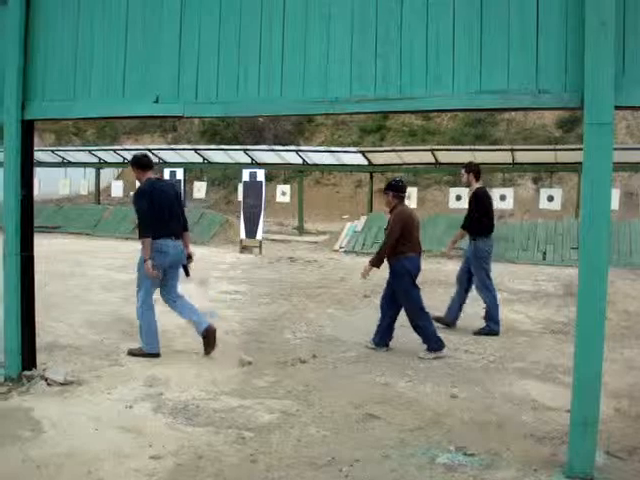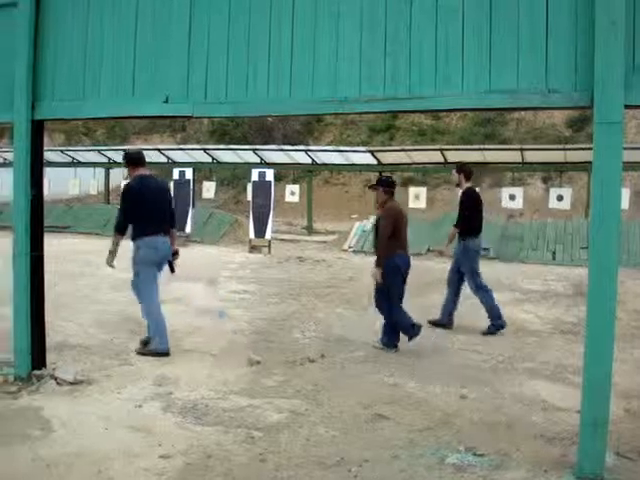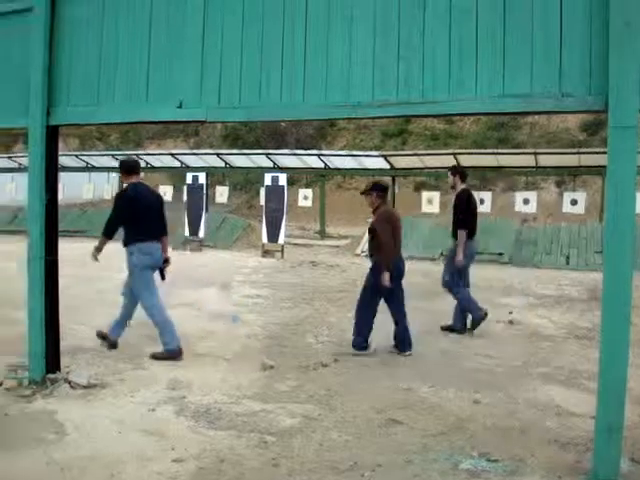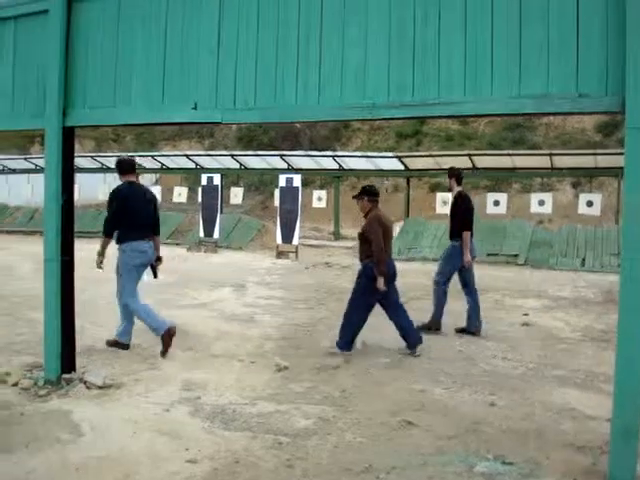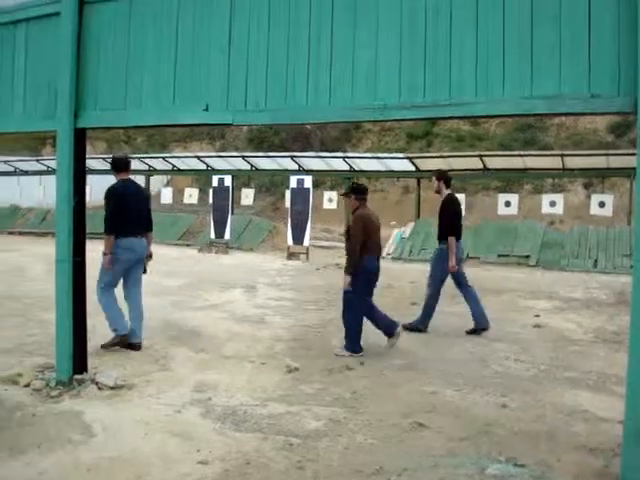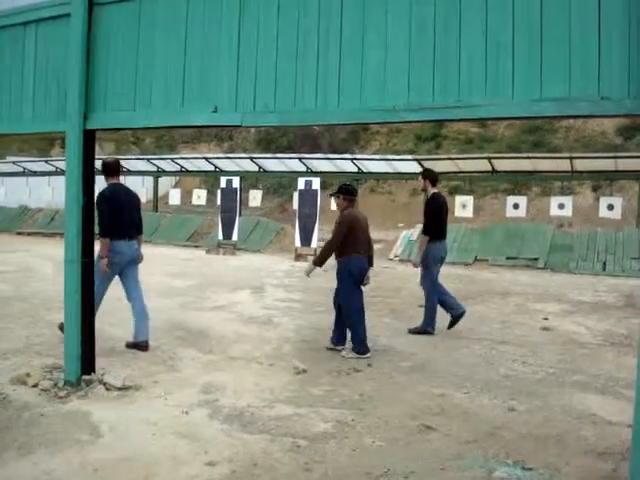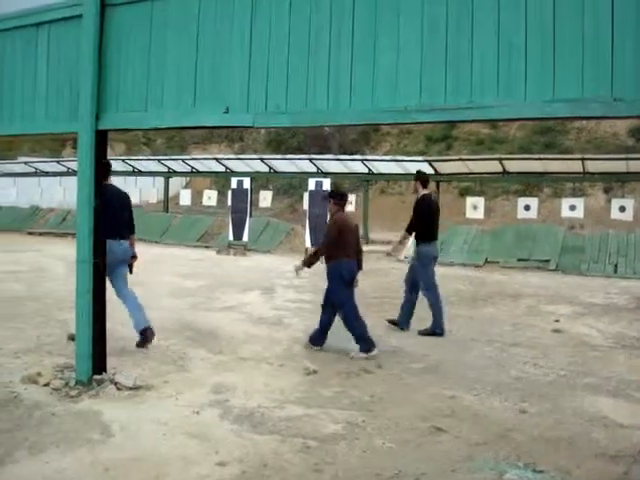
dt=0.2s
person 1, frame 1
left shoulder: (142, 191)
right shoulder: (172, 188)
left elbow: (145, 228)
right elbow: (183, 221)
left wrist: (146, 259)
right wrist: (187, 248)
left hip: (157, 247)
right hip: (176, 247)
left knee: (144, 298)
right knee: (171, 295)
left ankle: (149, 347)
right ankle: (204, 327)
person 1, frame 2
left shoulder: (132, 187)
right shoulder: (162, 185)
left elbow: (123, 221)
right elbow: (171, 218)
left wrist: (112, 251)
right wrist: (173, 245)
left hip: (146, 244)
right hip: (163, 244)
left knee: (148, 296)
right knee: (139, 286)
left ankle: (161, 345)
right ankle: (154, 333)
person 1, frame 3
left shoulder: (125, 194)
right shoulder: (154, 194)
left elbow: (113, 224)
right elbow: (163, 227)
left wrist: (98, 248)
right wrist: (165, 253)
left hip: (139, 251)
right hip: (155, 250)
left knee: (150, 300)
right knee: (130, 293)
left ankle: (172, 347)
right ankle: (113, 335)
person 1, frame 4
left shoulder: (118, 193)
right shoulder: (149, 194)
left elbow: (110, 225)
right elbow: (155, 226)
left wrist: (101, 252)
right wrist: (156, 252)
left hip: (130, 249)
right hip: (147, 248)
left knee: (128, 299)
right knee: (127, 294)
left ankle: (164, 329)
right ankle: (123, 338)
person 1, frame 5
left shoulder: (114, 190)
right shoulder: (143, 192)
left elbow: (110, 224)
right elbow: (148, 224)
left wrist: (107, 252)
right wrist: (148, 248)
left hip: (122, 245)
right hip: (140, 245)
left knee: (104, 288)
right knee: (134, 293)
left ankle: (121, 332)
right ankle: (134, 338)
person 1, frame 6
left shoulder: (105, 195)
right shoulder: (133, 195)
left elbow: (105, 228)
left wrist: (103, 256)
right wrist: (137, 250)
left hip: (115, 248)
right hip: (131, 248)
left knee: (94, 292)
right knee: (135, 294)
right ankle: (141, 338)
person 1, frame 7
left shoulder: (97, 194)
right shoulder: (123, 195)
left elbow: (96, 227)
right elbow: (130, 226)
right wrist: (132, 249)
left hip: (106, 247)
right hip: (122, 246)
right knee: (124, 291)
right ankle: (144, 327)
person 2, frame 1
left shoulder: (399, 214)
right shoulder: (407, 212)
left elbow: (388, 243)
left wrist: (372, 264)
left hip: (402, 264)
right hip: (408, 262)
left knee: (414, 308)
right knee: (389, 304)
left ankle: (435, 346)
right ankle: (380, 340)
person 2, frame 2
left shoulder: (388, 210)
right shoulder: (396, 209)
left elbow: (384, 240)
left wrist: (378, 266)
left hip: (392, 261)
right hip: (400, 259)
left knee: (384, 302)
right knee: (389, 301)
left ankle: (412, 330)
right ankle: (389, 341)
person 2, frame 3
left shoulder: (382, 214)
right shoulder: (390, 213)
left elbow: (386, 244)
left wrist: (385, 271)
left hip: (384, 265)
right hip: (396, 263)
left knee: (366, 304)
right knee: (397, 306)
left ankle: (360, 344)
right ankle: (403, 346)
person 2, frame 4
left shoulder: (373, 219)
right shoulder: (382, 217)
left elbow: (378, 249)
left wrist: (379, 276)
left hip: (372, 269)
right hip: (387, 267)
left knee: (357, 308)
right knee: (394, 307)
left ankle: (344, 345)
right ankle: (413, 343)
person 2, frame 5
left shoulder: (359, 217)
right shoulder: (372, 215)
left elbow: (355, 247)
left wrist: (348, 273)
left hip: (360, 266)
right hip: (373, 263)
left knee: (352, 307)
right knee: (363, 305)
left ankle: (353, 347)
right ankle: (391, 328)
person 2, frame 6
left shoulder: (346, 216)
right shoulder: (361, 216)
left elbow: (332, 244)
right elbow: (369, 244)
left wrist: (314, 264)
right wrist: (368, 268)
left hip: (349, 265)
right hip: (360, 264)
left knee: (352, 307)
right knee: (341, 303)
left ankle: (361, 349)
right ankle: (338, 341)
person 2, frame 7
left shoulder: (336, 221)
right shoulder: (350, 222)
left elbow: (323, 247)
right elbow: (358, 249)
left wrist: (304, 264)
right wrist: (356, 271)
left hip: (338, 269)
right hip: (349, 266)
left knee: (348, 309)
right knee: (330, 305)
left ankle: (367, 347)
right ankle: (317, 339)
person 3, frame 1
left shoulder: (478, 195)
right shoulder: (481, 193)
left elbow: (467, 224)
left wrist: (450, 246)
left hip: (480, 244)
right hip: (476, 243)
left knee: (484, 285)
right knee: (463, 279)
left ankle: (492, 325)
right ankle: (451, 317)
person 3, frame 2
left shoulder: (467, 195)
right shoulder: (472, 194)
left elbow: (460, 223)
left wrist: (447, 245)
left hip: (467, 244)
right hip: (467, 243)
left knee: (476, 284)
right knee: (454, 281)
left ankle: (497, 321)
right ankle: (445, 319)
person 3, frame 3
left shoulder: (462, 196)
right shoulder: (468, 195)
left elbow: (462, 226)
left wrist: (459, 251)
left hip: (462, 245)
right hip: (466, 245)
left knee: (449, 281)
right knee: (460, 283)
left ankle: (477, 312)
right ankle: (459, 324)
person 3, frame 4
left shoulder: (460, 199)
right shoulder: (464, 198)
left elbow: (465, 227)
left wrist: (466, 252)
left hip: (458, 246)
right hip: (464, 247)
left knee: (440, 282)
right knee: (469, 286)
left ankle: (435, 322)
right ankle: (474, 326)
person 3, frame 5
left shoulder: (447, 202)
right shoulder: (453, 200)
left elbow: (451, 232)
left wrist: (451, 257)
left hip: (446, 249)
right hip: (454, 248)
left knee: (433, 287)
right knee: (463, 286)
left ankle: (421, 324)
right ankle: (481, 322)
person 3, frame 6
left shoulder: (432, 201)
right shoulder: (441, 199)
left elbow: (427, 230)
left wrist: (418, 255)
left hip: (433, 248)
right hip: (441, 246)
left knee: (429, 286)
right knee: (431, 283)
left ankle: (427, 326)
right ankle: (456, 309)
person 3, frame 7
left shoulder: (421, 202)
right shoulder: (432, 201)
left elbow: (411, 227)
left wrist: (396, 246)
left hip: (424, 249)
right hip: (430, 246)
left knee: (429, 288)
right knee: (411, 283)
left ankle: (437, 327)
right ankle: (403, 321)
